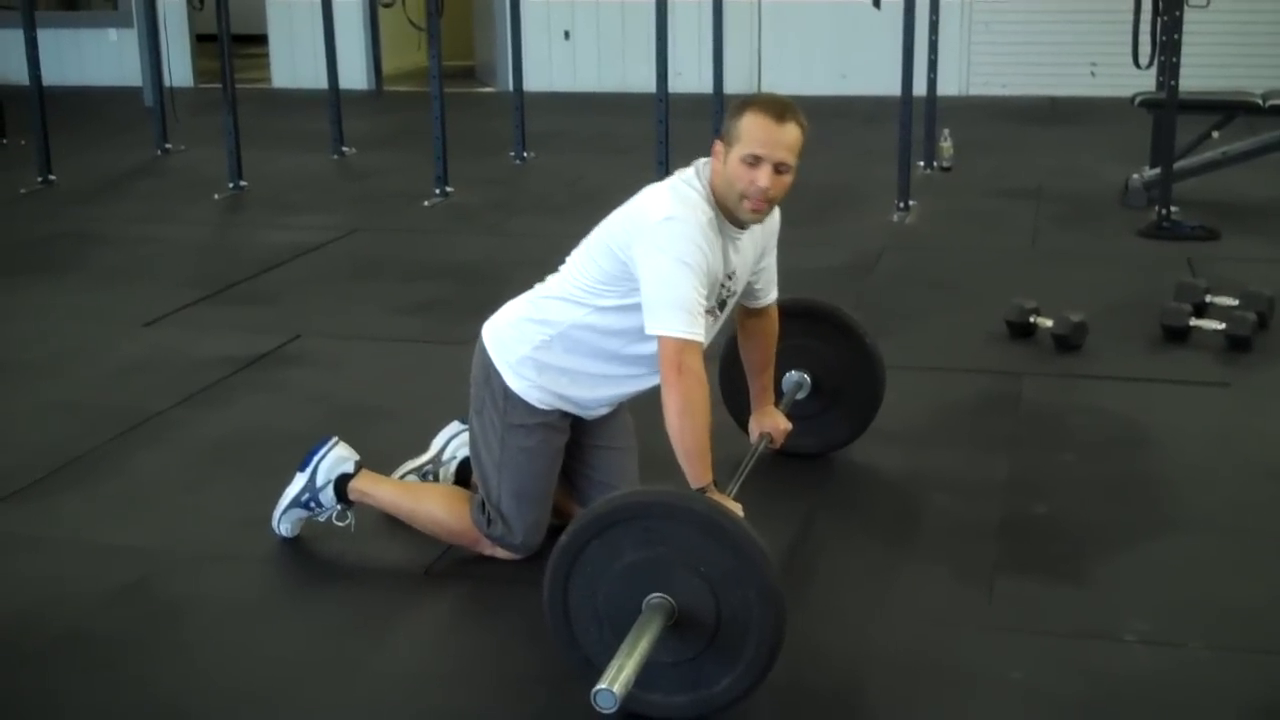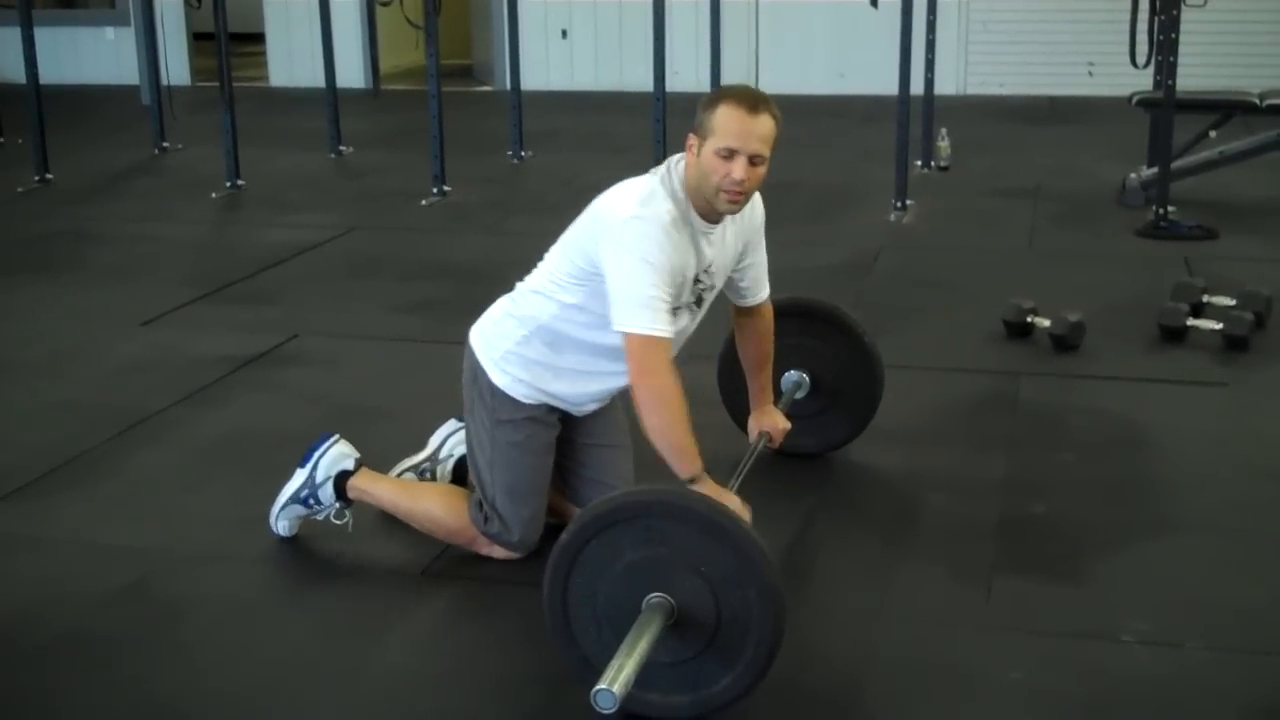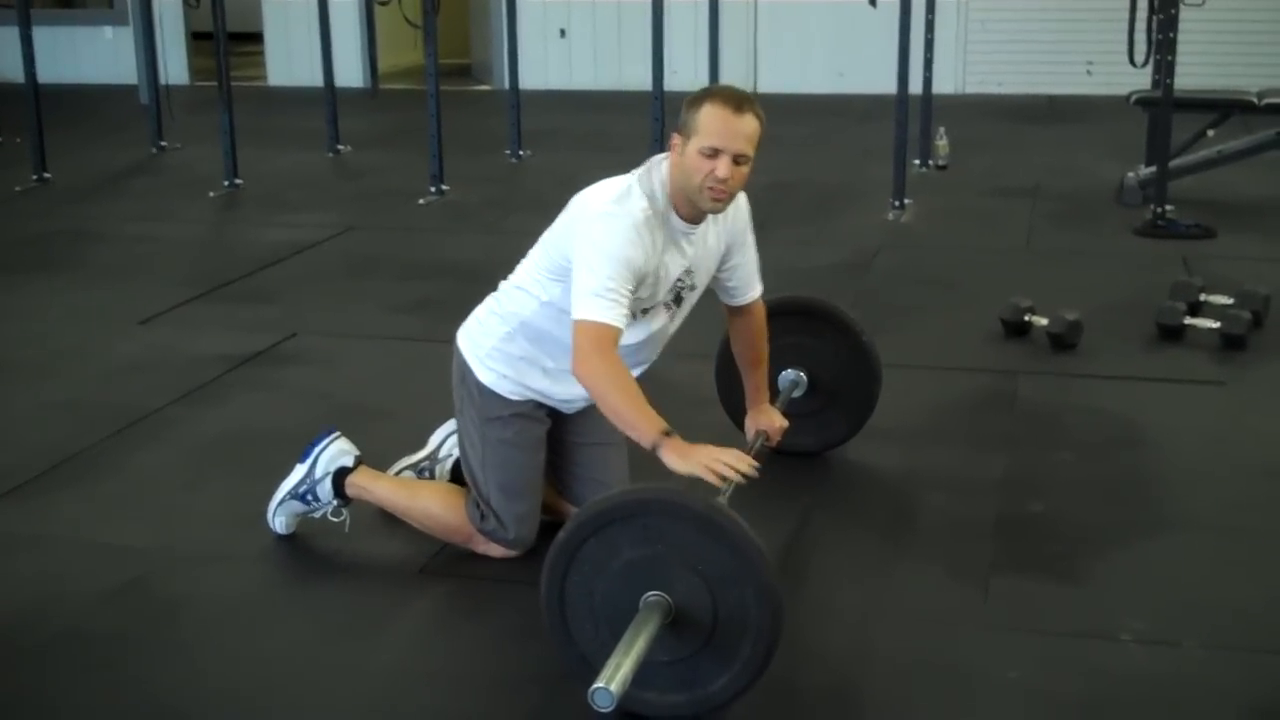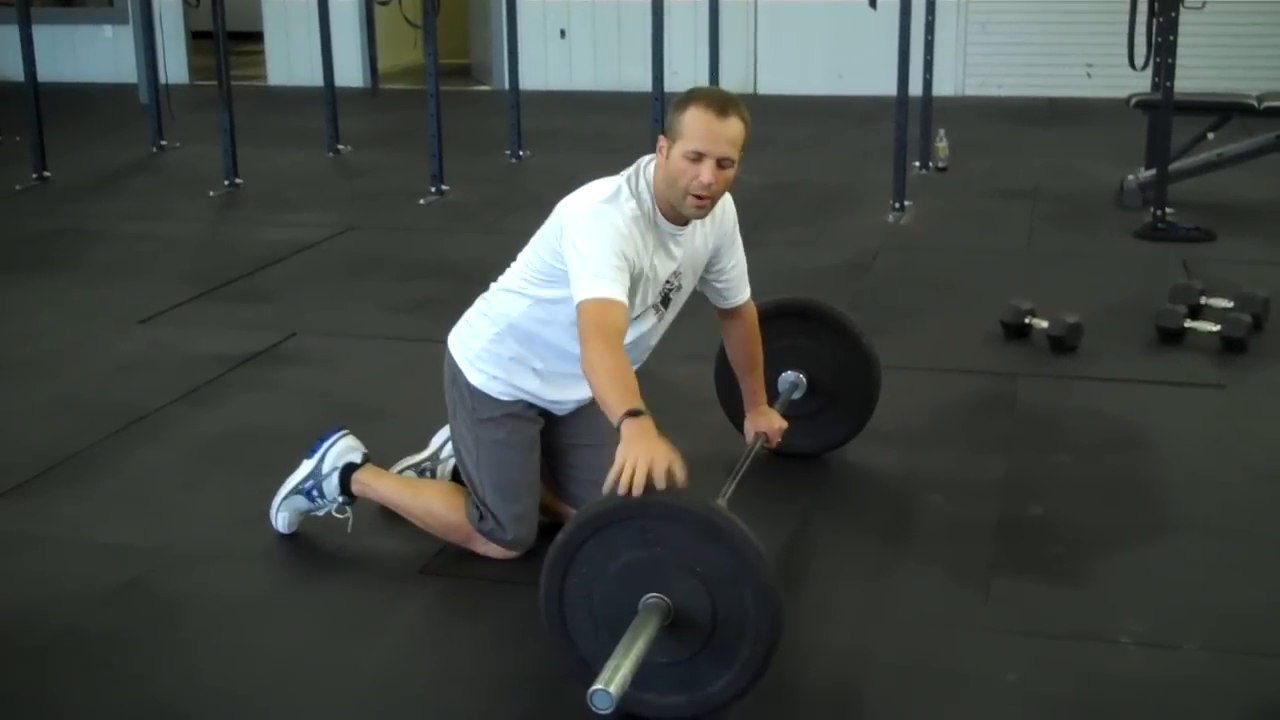
dt=0.2s
person 1, frame 1
left shoulder: (759, 214)
right shoulder: (676, 222)
left elbow: (759, 309)
right elbow: (680, 369)
left wrist: (762, 406)
right wrist: (705, 493)
left hip: (591, 383)
right hip: (529, 372)
right knee: (511, 540)
left ankle: (468, 458)
right ankle: (343, 479)
person 1, frame 2
left shoulder: (743, 209)
right shoulder: (643, 219)
left elbow: (753, 307)
right elbow: (649, 369)
left wrist: (762, 405)
right wrist: (699, 482)
left hip: (585, 384)
right hip: (518, 370)
right knee: (507, 539)
left ankle: (464, 457)
right ankle: (342, 477)
person 1, frame 3
left shoulder: (730, 210)
right shoulder: (618, 216)
left elbow: (745, 306)
right elbow: (590, 357)
left wrist: (759, 403)
right wrist: (667, 444)
left hip: (571, 384)
right hip: (506, 370)
right knee: (504, 538)
left ankle: (462, 460)
right ankle: (341, 475)
person 1, frame 4
left shoulder: (716, 213)
right shoulder: (605, 215)
left elbow: (736, 308)
right elbow: (600, 339)
left wrist: (756, 406)
right wrist: (635, 425)
left hip: (568, 385)
right hip: (497, 372)
right knee: (504, 539)
left ankle: (462, 459)
right ankle: (346, 473)
